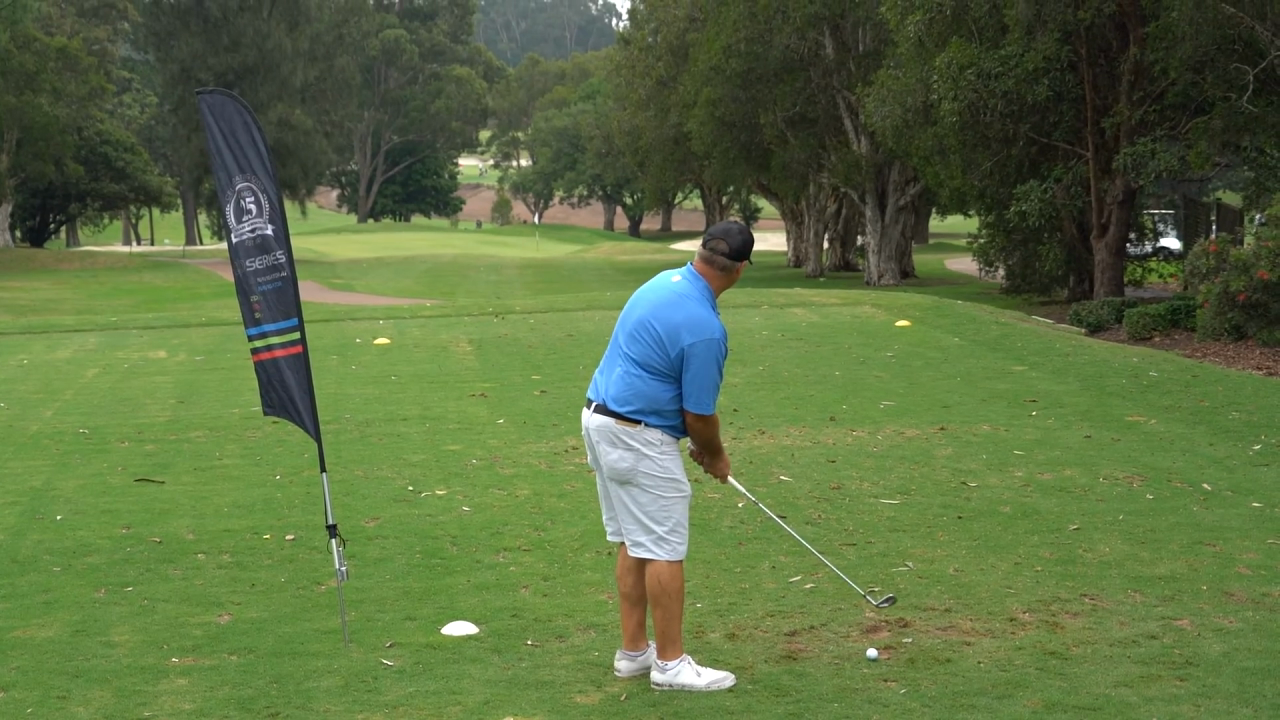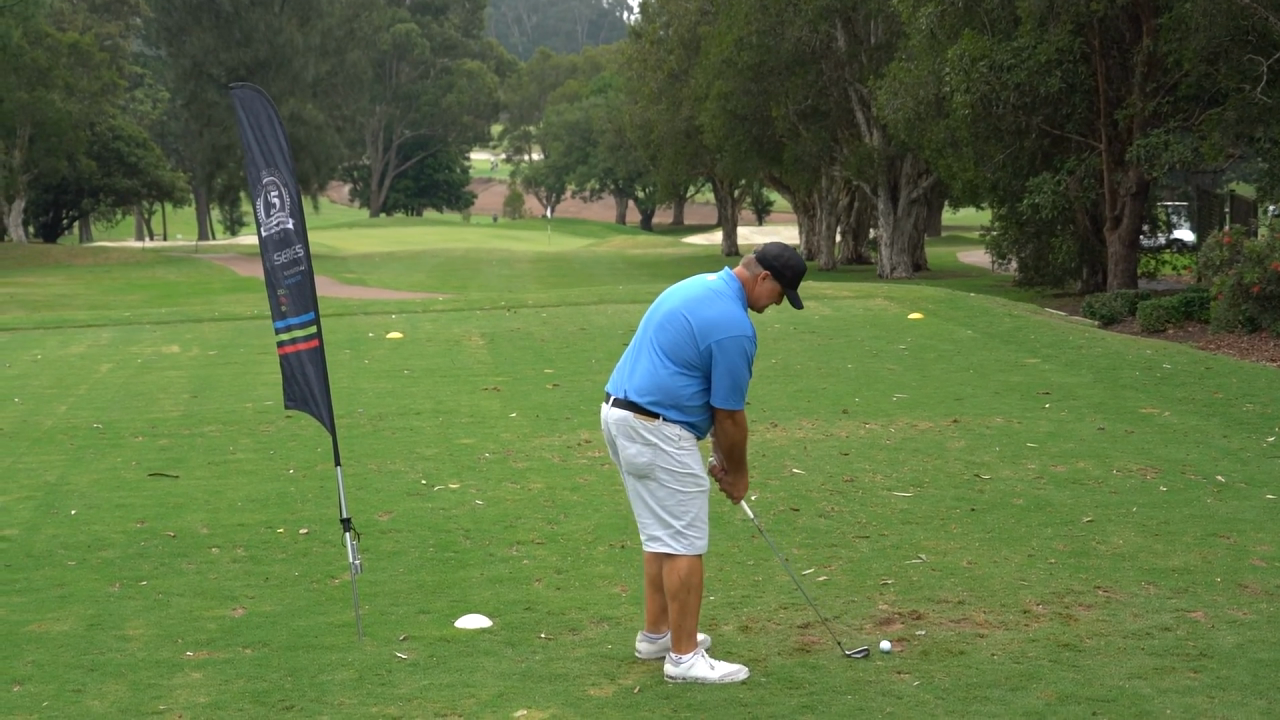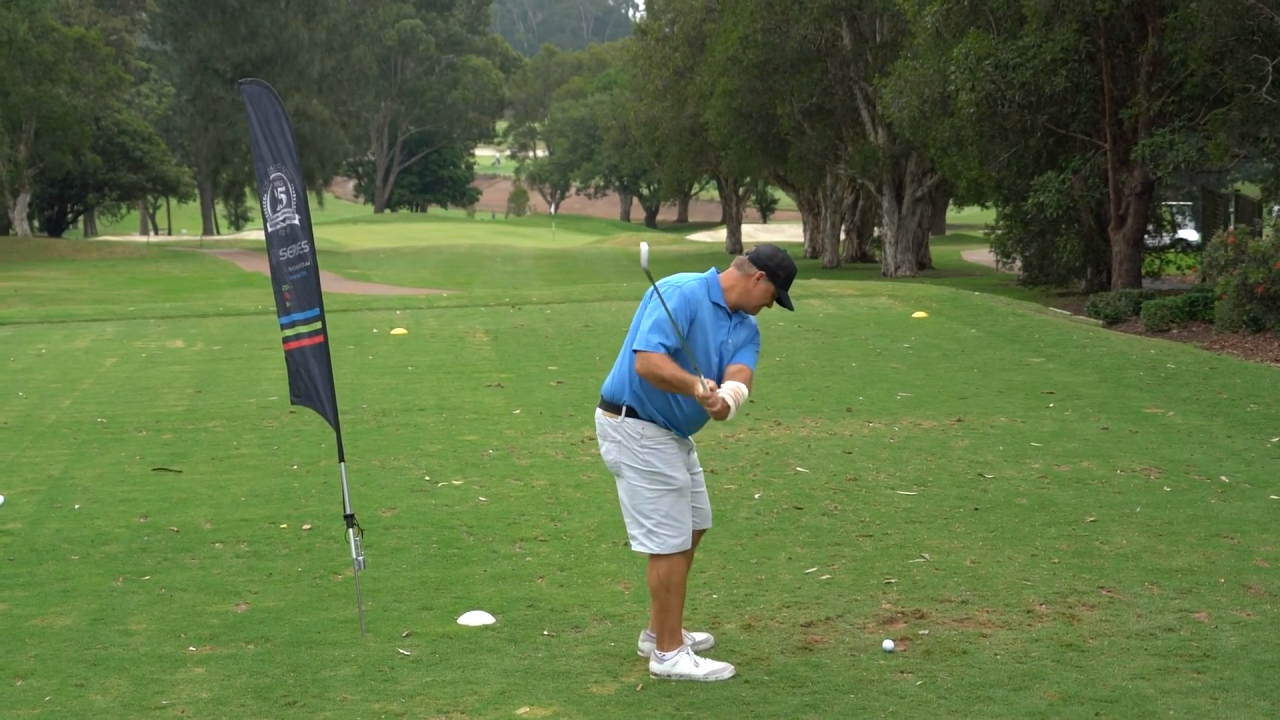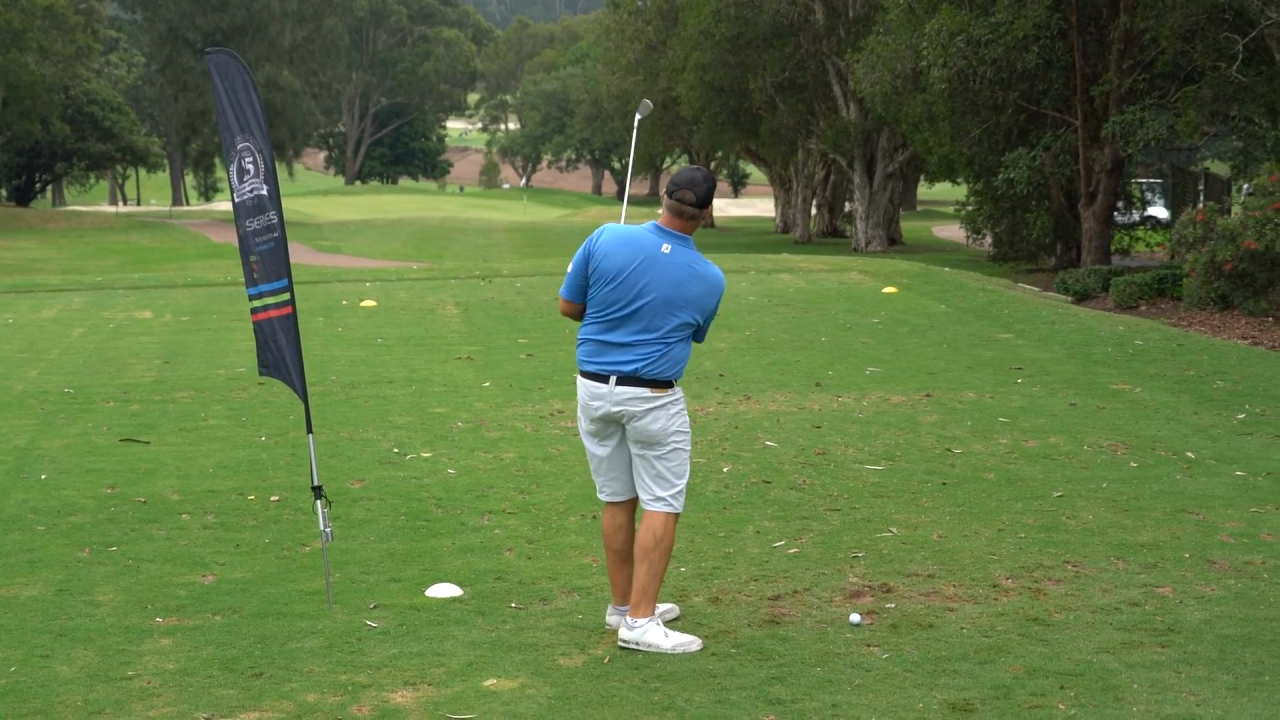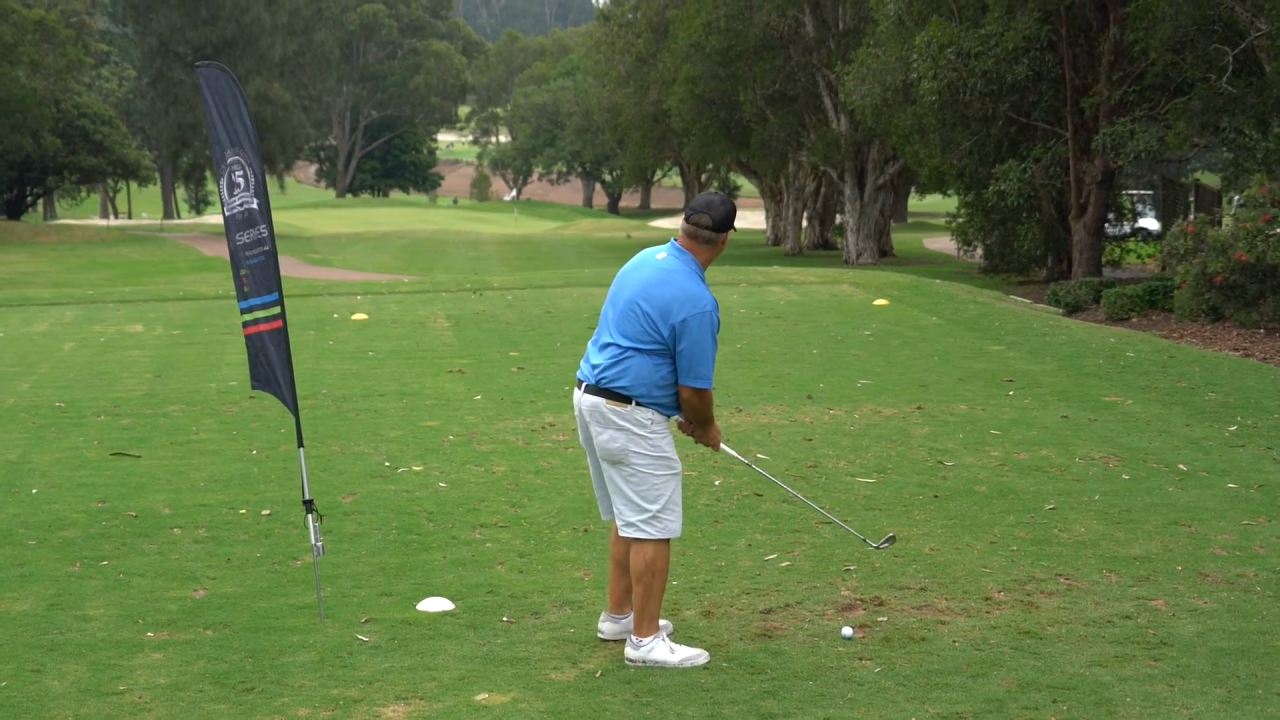
dt=1s
person 1, frame 1
left shoulder: (666, 282)
right shoulder: (704, 328)
right elbow: (699, 415)
left wrist: (702, 445)
right wrist: (716, 456)
left hip: (603, 420)
right hip: (638, 436)
left knee: (633, 543)
right knee: (663, 549)
left ankle: (634, 649)
right ankle: (671, 662)
person 1, frame 2
left shoulder: (702, 287)
right shoulder: (733, 326)
right elbow: (729, 415)
left wrist: (721, 456)
right wrist: (737, 473)
left hip: (622, 414)
right hip: (655, 429)
left knee: (662, 535)
right knee: (684, 543)
left ankle: (656, 632)
right ankle: (684, 656)
person 1, frame 3
left shoulder: (746, 328)
right shoulder: (680, 292)
left elbow: (740, 379)
right elbow: (645, 362)
left wrist: (727, 396)
right wrist: (695, 386)
left hip: (671, 433)
right hip: (636, 429)
left knee: (691, 528)
right knee: (669, 541)
left ankle: (660, 631)
right ankle: (669, 653)
person 1, frame 4
left shoulder: (605, 239)
right shoulder: (709, 279)
left elbow: (568, 306)
left hip: (594, 388)
right hip: (652, 398)
left knee: (617, 500)
right knee: (661, 506)
left ankle: (624, 605)
right ankle: (640, 621)
person 1, frame 5
left shoulder: (644, 259)
right shoulder: (697, 301)
right elbow: (693, 391)
left wrist: (687, 416)
right wrist: (707, 428)
left hip: (592, 399)
right hip: (629, 415)
left knee: (625, 517)
right knee: (654, 526)
left ankle: (618, 614)
right ankle: (645, 639)
